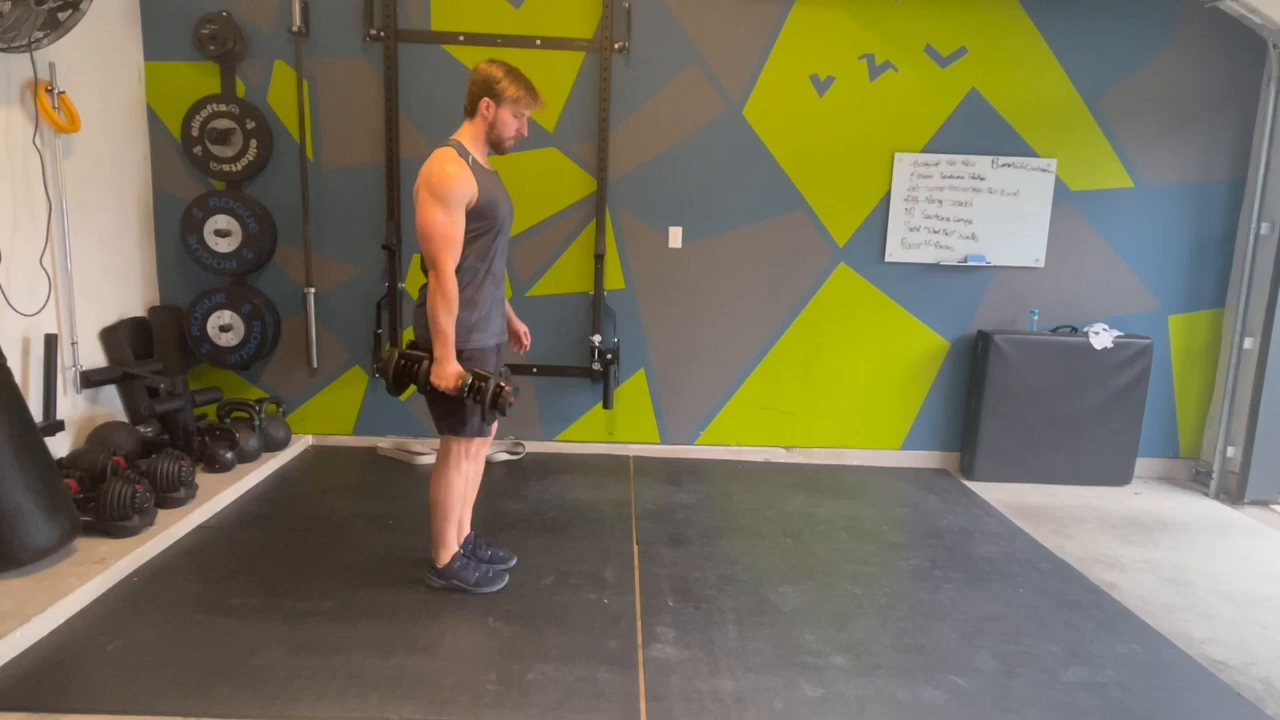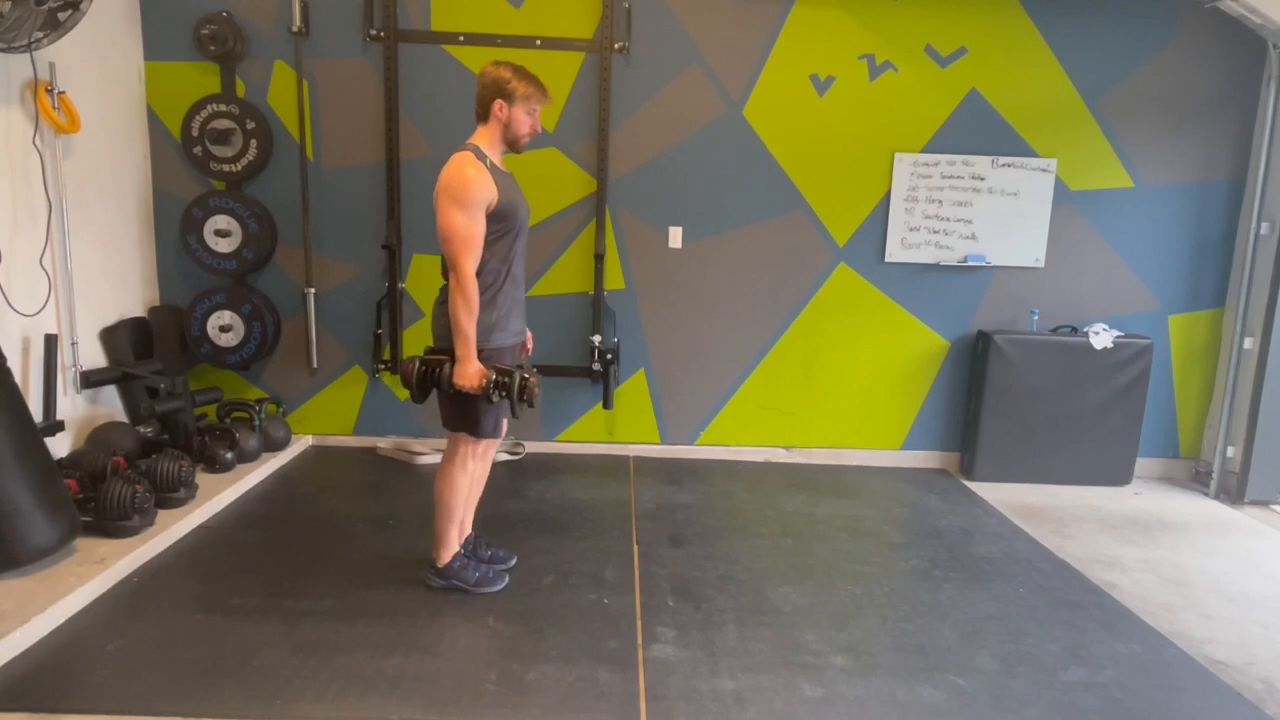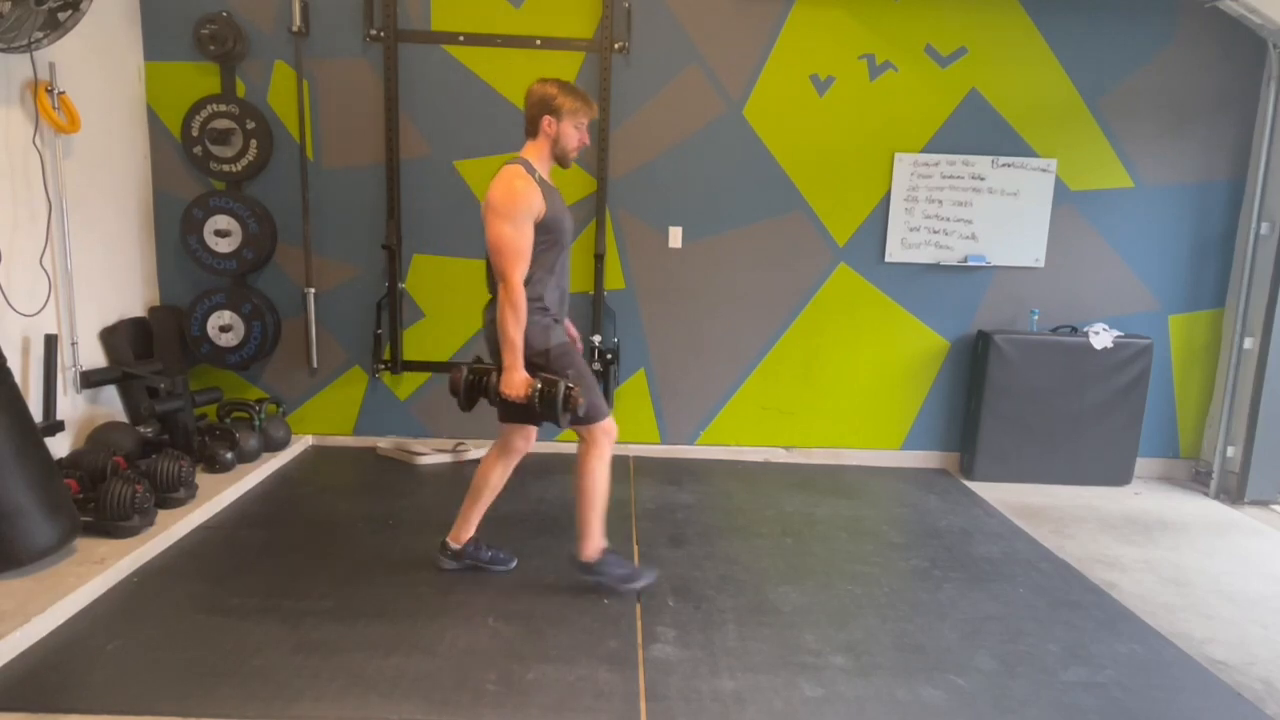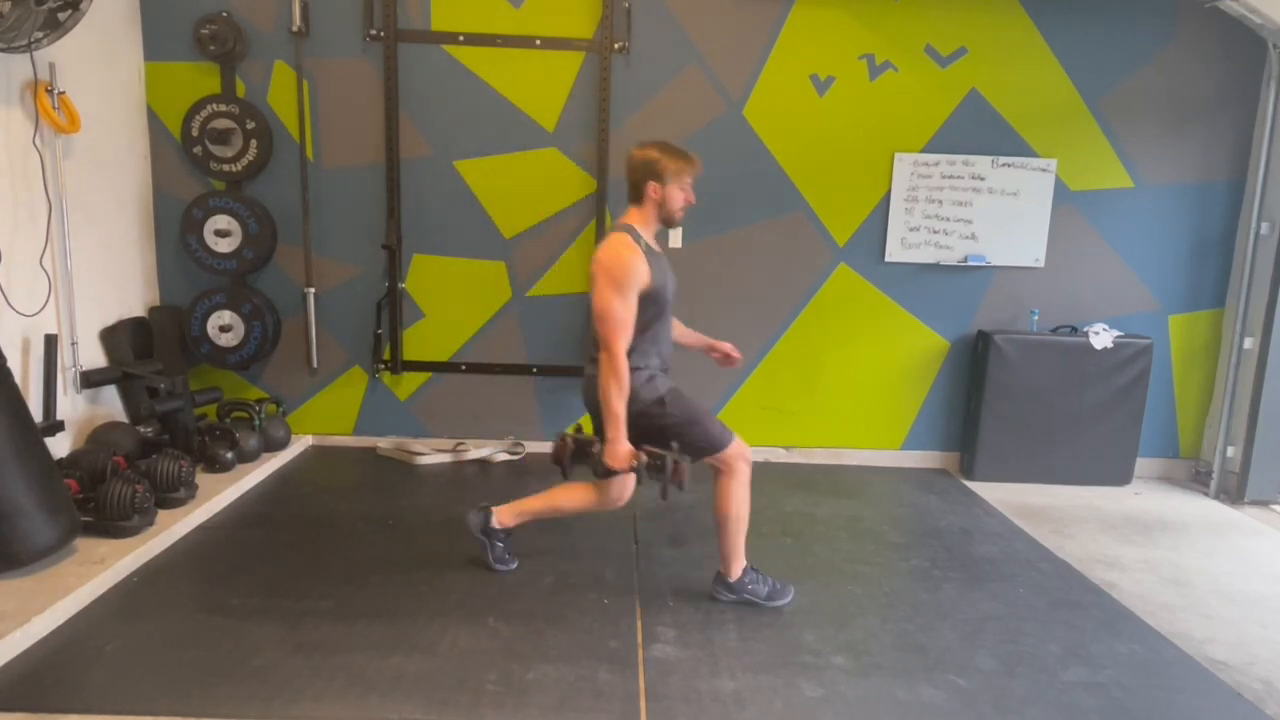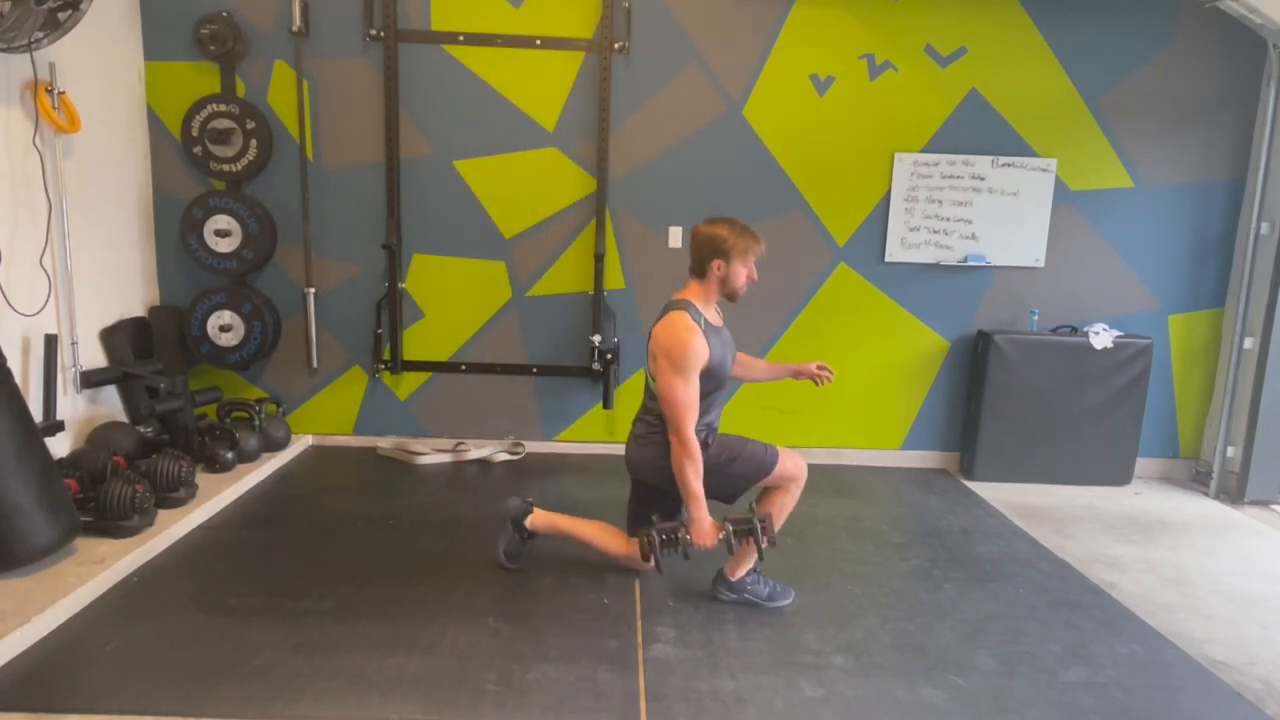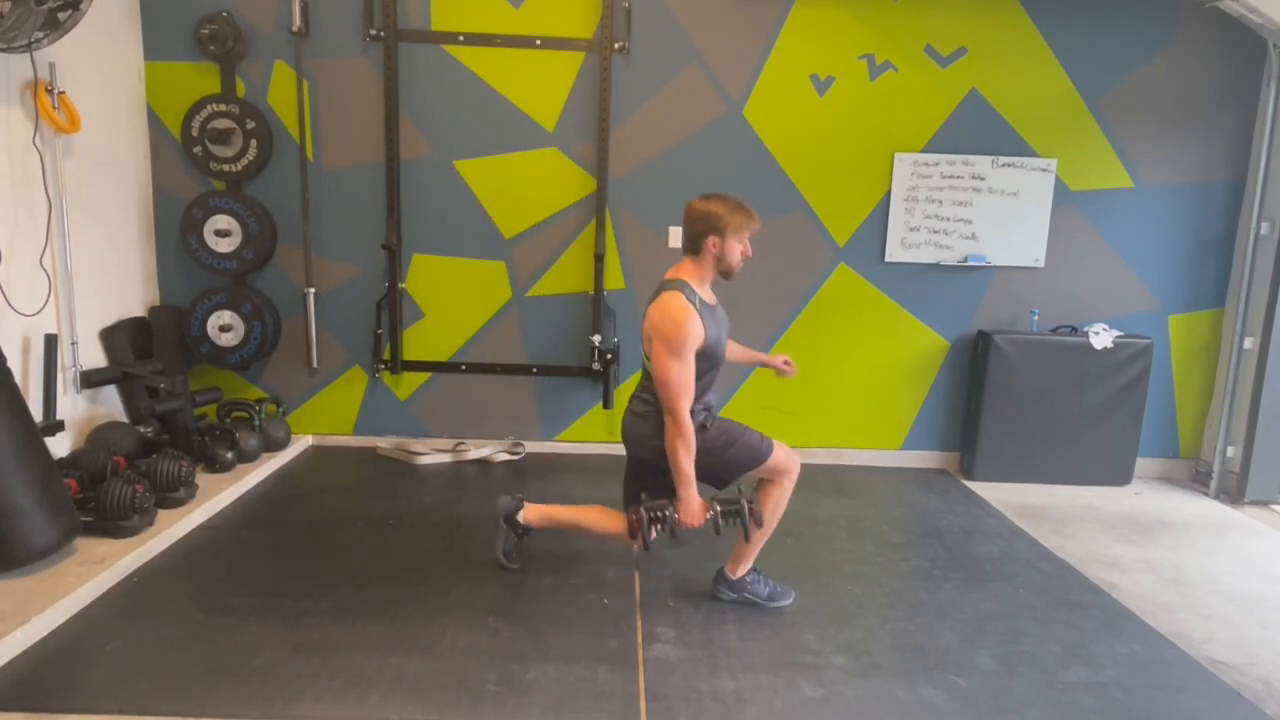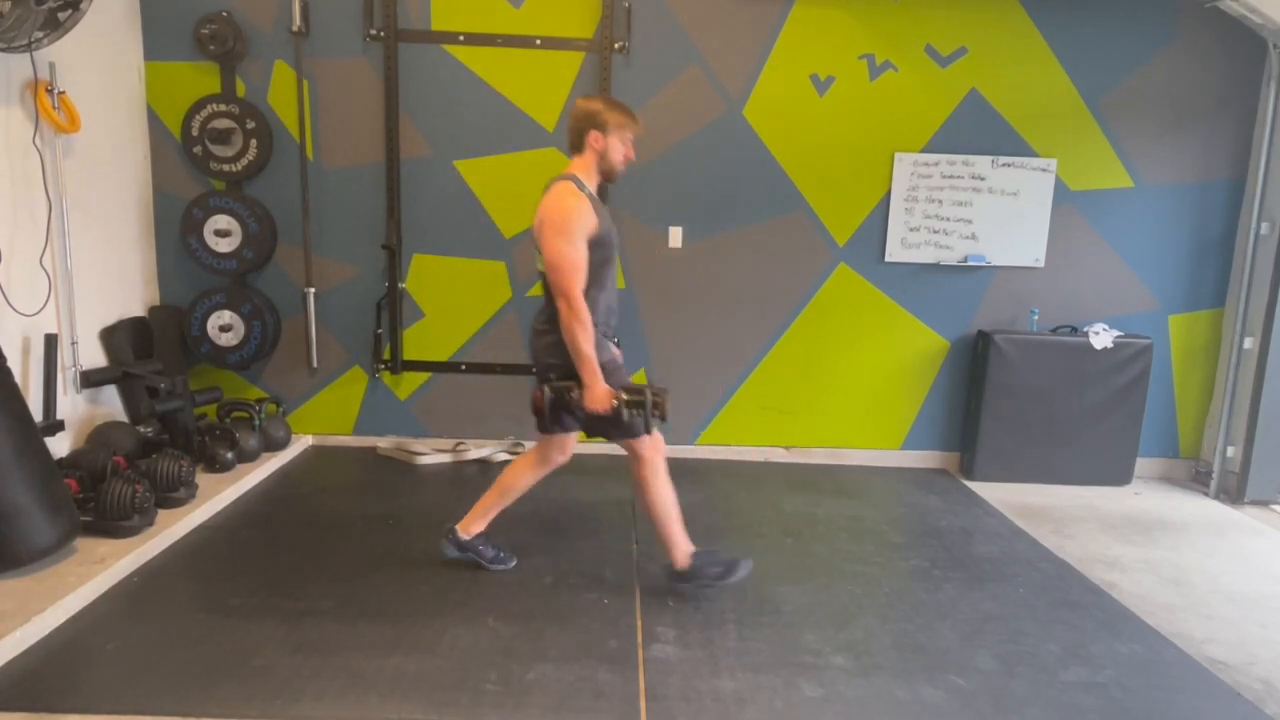
dt=0.4s
person 1, frame 1
left shoulder: (479, 168)
right shoulder: (448, 170)
right elbow: (442, 272)
left wrist: (507, 315)
right wrist: (445, 354)
left hip: (482, 331)
right hip: (459, 336)
left knee: (482, 436)
right knee: (462, 445)
left ankle: (462, 539)
right ankle: (446, 562)
person 1, frame 2
left shoulder: (494, 170)
right shoulder: (467, 174)
right elbow: (464, 275)
left wrist: (517, 327)
right wrist: (467, 355)
left hip: (500, 331)
right hip: (478, 336)
left knee: (486, 441)
right knee: (471, 446)
left ankle: (462, 540)
right ankle: (446, 560)
person 1, frame 3
left shoulder: (536, 183)
right shoulder: (516, 187)
right elbow: (510, 284)
left wrist: (562, 321)
right wrist: (514, 364)
left hip: (539, 331)
right hip: (526, 339)
left knee: (516, 442)
right knee: (600, 432)
left ankle: (460, 543)
right ankle: (594, 555)
person 1, frame 4
left shoulder: (645, 243)
right shoulder: (623, 255)
right elbow: (614, 353)
left wrist: (705, 341)
right wrist: (616, 435)
left hip: (639, 383)
right hip: (636, 393)
left knee: (612, 493)
right knee: (734, 459)
left ankle: (496, 521)
right ankle: (735, 576)
person 1, frame 5
left shoulder: (705, 309)
right shoulder: (682, 333)
left elbow: (727, 364)
right elbow: (682, 435)
left wrist: (793, 370)
right wrist: (698, 513)
left hip: (656, 450)
right hip: (666, 452)
left knee: (638, 555)
right knee: (792, 472)
left ankle: (528, 519)
right ankle: (737, 576)
person 1, frame 6
left shoulder: (696, 287)
right shoulder: (678, 312)
right elbow: (677, 414)
left wrist: (761, 358)
right wrist: (687, 495)
left hip: (653, 425)
right hip: (664, 430)
right knee: (785, 466)
left ankle: (523, 516)
right ankle: (737, 576)
person 1, frame 7
left shoulder: (583, 197)
right shoulder: (567, 204)
right elbow: (570, 300)
left wrist: (604, 348)
right wrist: (593, 379)
left hip: (568, 347)
right hip: (572, 351)
left knee: (552, 451)
right knee: (647, 446)
left ankle: (465, 533)
right ankle: (685, 562)
